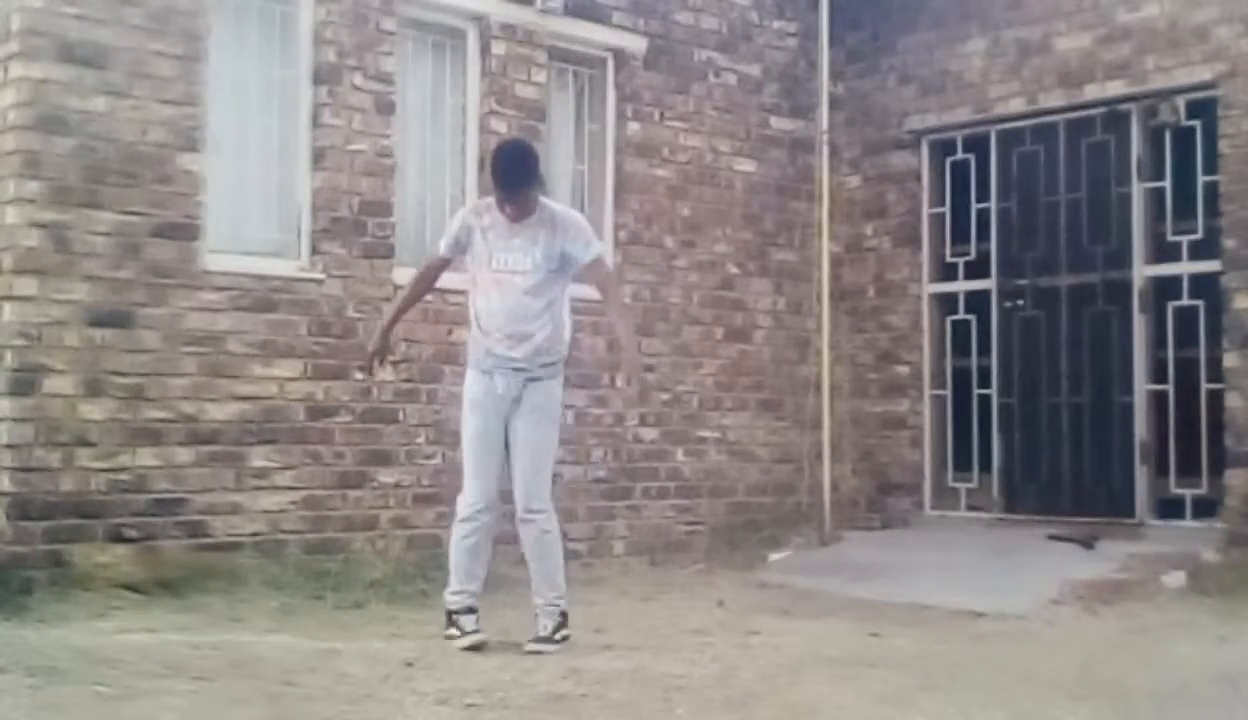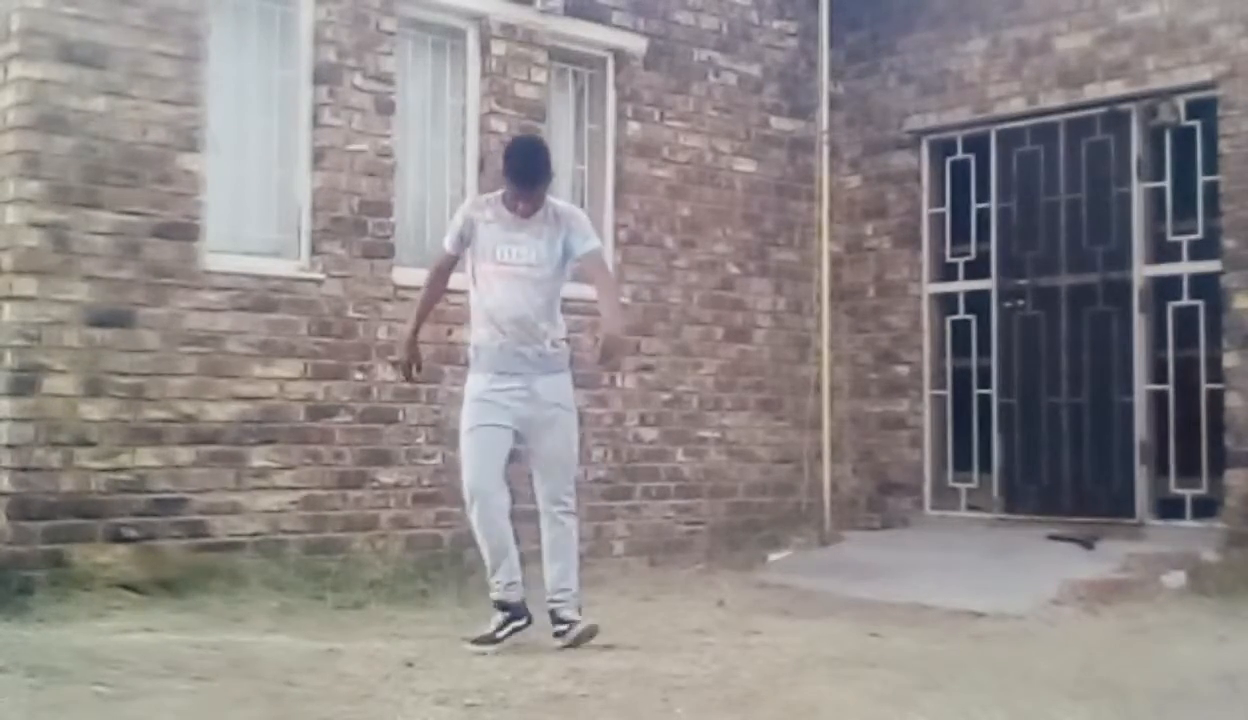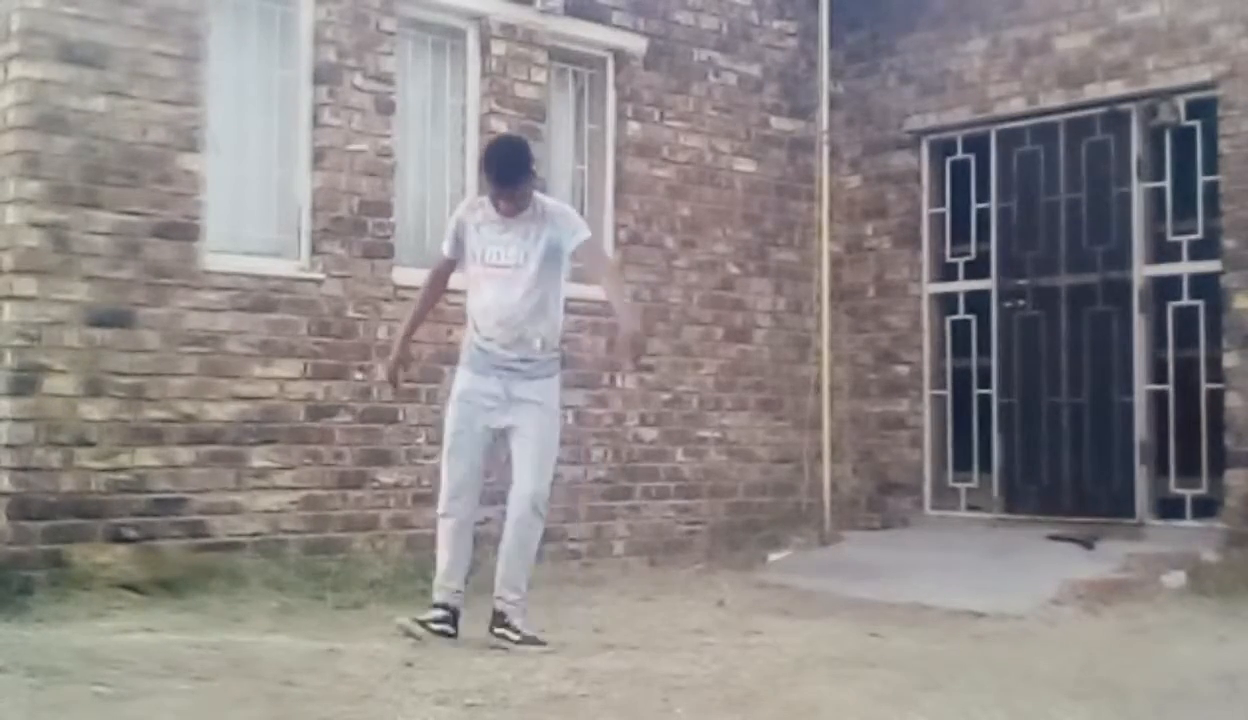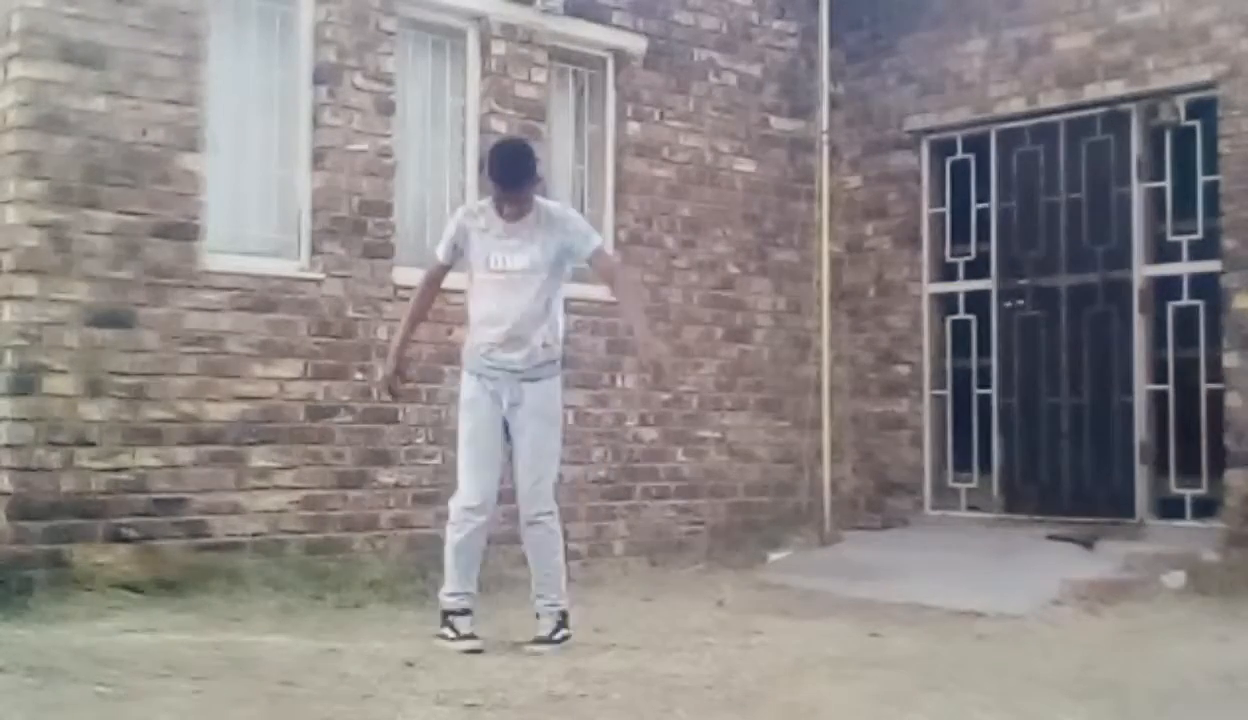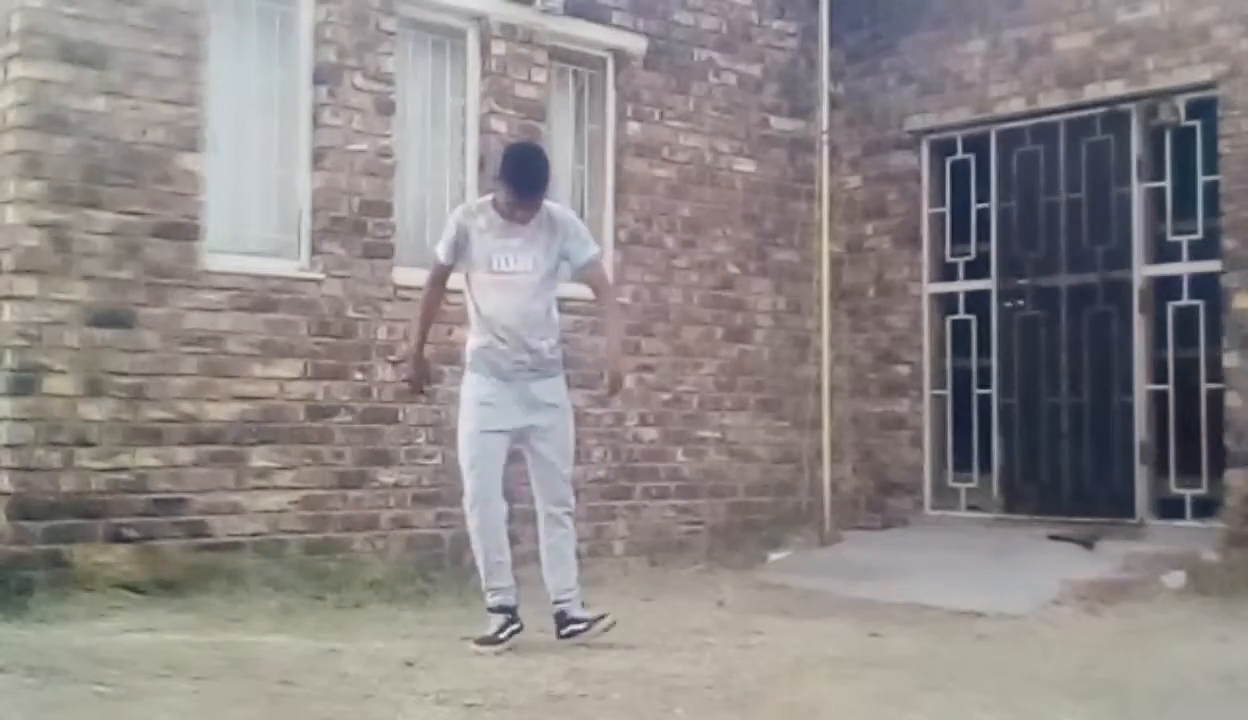
dt=0.3s
person 1, frame 1
left shoulder: (567, 226)
right shoulder: (472, 219)
left elbow: (608, 288)
right elbow: (431, 272)
left wrist: (630, 348)
right wrist: (387, 328)
left hip: (540, 377)
right hip: (484, 373)
left knee: (533, 499)
right knee: (478, 497)
left ankle: (552, 612)
right ankle: (462, 608)
person 1, frame 2
left shoulder: (568, 221)
right shoulder: (474, 214)
left elbow: (600, 275)
right elbow: (441, 272)
left wrist: (613, 324)
right wrist: (412, 336)
left hip: (549, 371)
right hip: (491, 371)
left knee: (558, 495)
right knee: (480, 483)
left ankle: (565, 608)
right ankle: (508, 599)
person 1, frame 3
left shoulder: (558, 219)
right shoulder: (468, 217)
left elbow: (600, 264)
right elbow: (439, 278)
left wrist: (626, 317)
right wrist: (403, 341)
left hip: (537, 376)
right hip: (477, 371)
left knee: (529, 495)
right knee: (458, 492)
left ankle: (509, 608)
right ankle: (446, 605)
person 1, frame 4
left shoulder: (563, 223)
right shoulder: (468, 221)
left elbow: (615, 276)
right elbow: (432, 282)
left wrist: (644, 335)
right wrist: (398, 347)
left hip: (539, 379)
right hip: (482, 377)
left knee: (538, 502)
right knee: (474, 497)
left ankle: (552, 611)
right ankle: (456, 609)
person 1, frame 5
left shoulder: (563, 225)
right shoulder: (467, 220)
left elbow: (602, 289)
right elbow: (437, 282)
left wrist: (614, 352)
right wrist: (417, 351)
left hip: (545, 377)
right hip: (486, 377)
left knee: (556, 498)
right knee: (481, 495)
left ankle: (568, 608)
right ankle: (503, 608)
